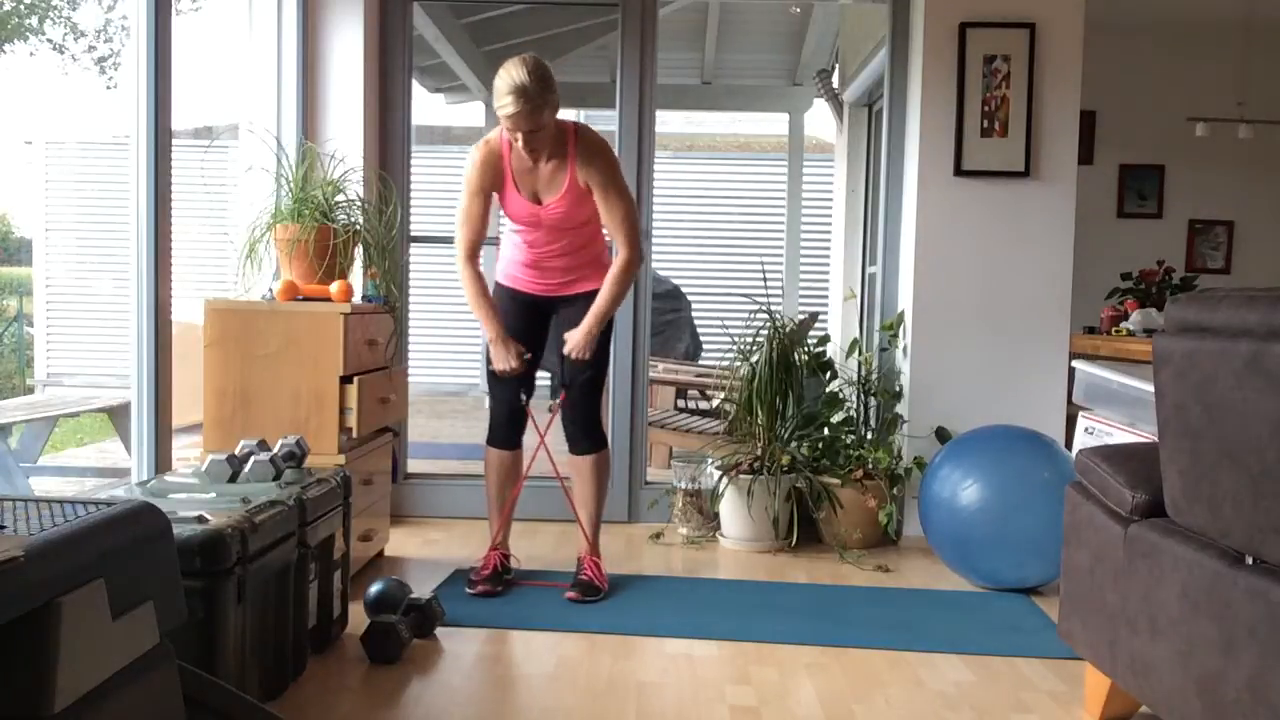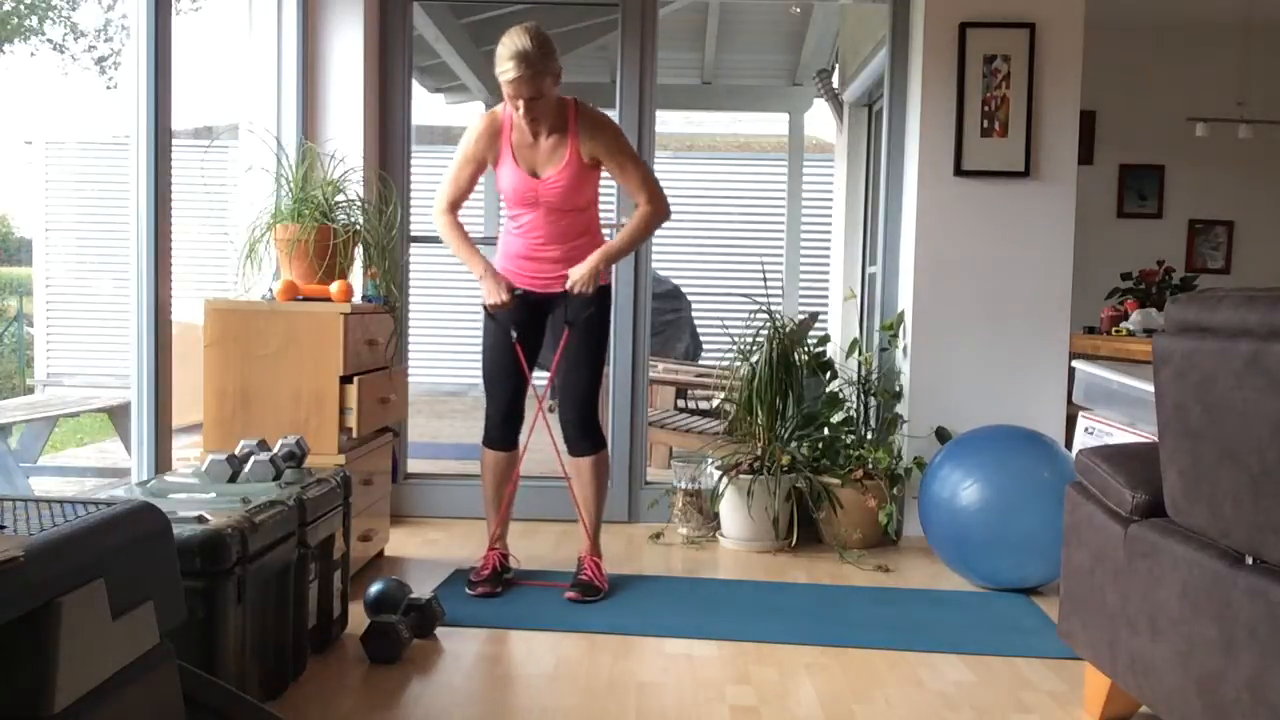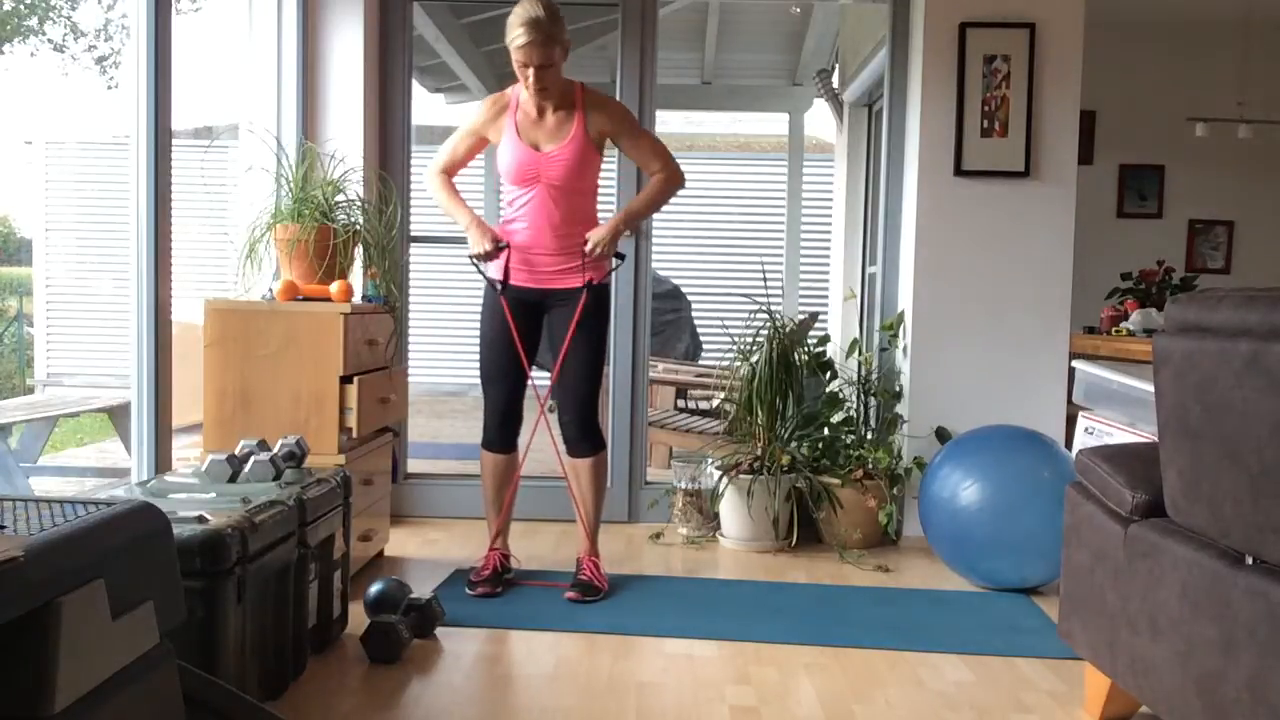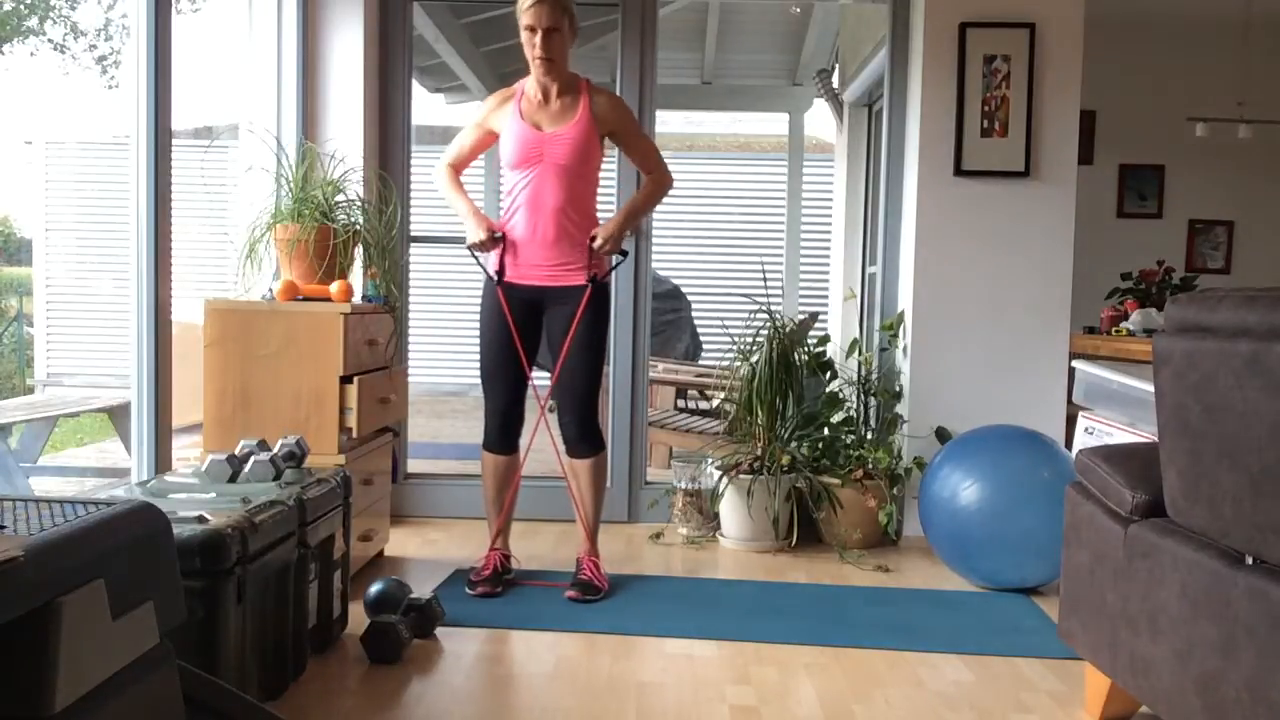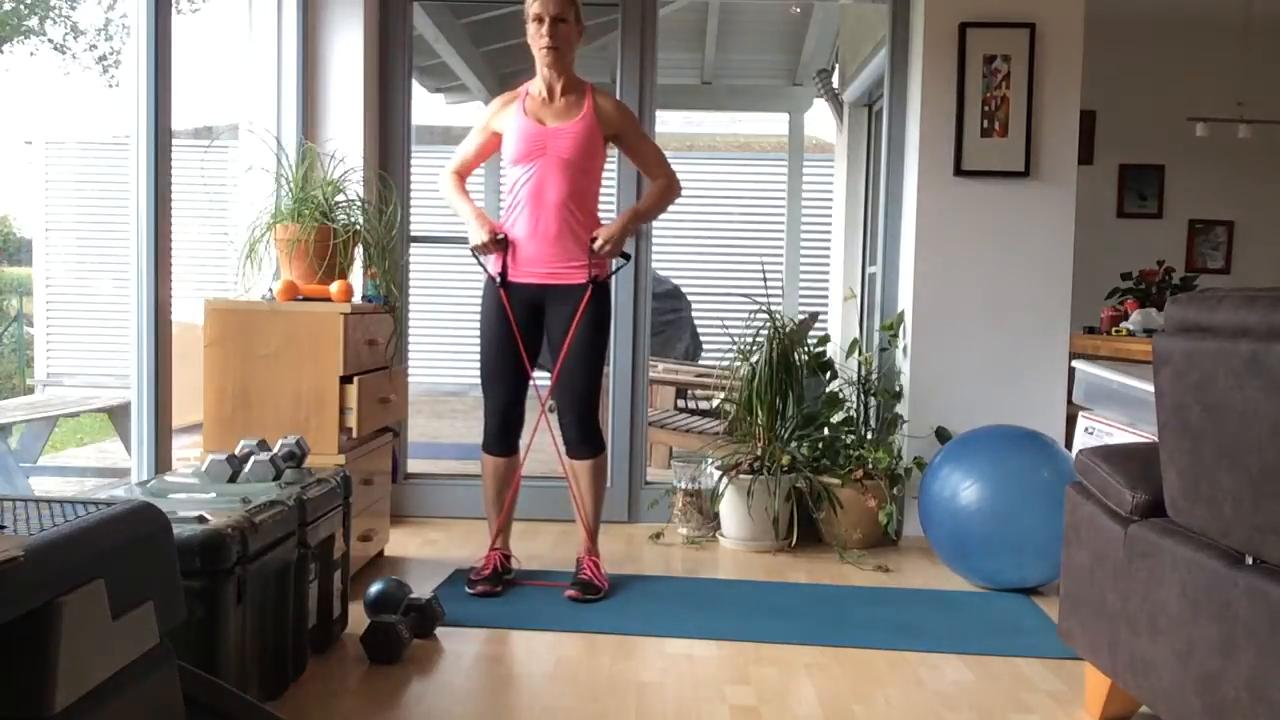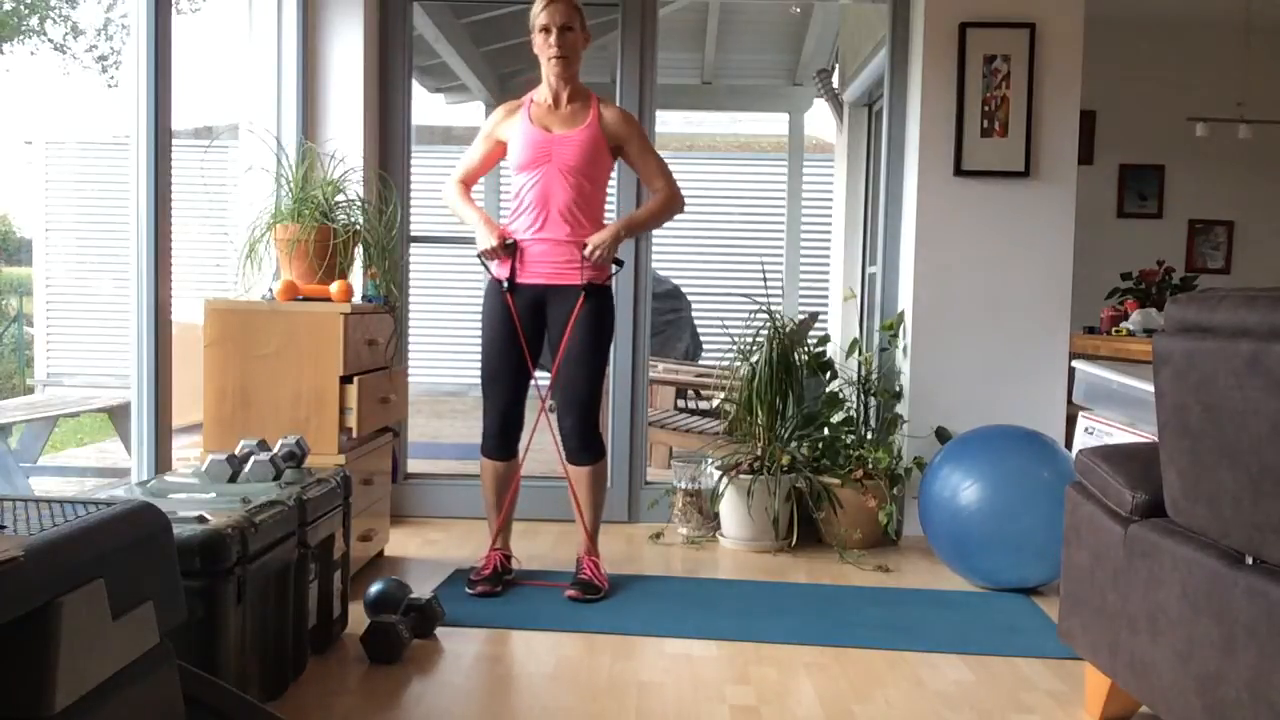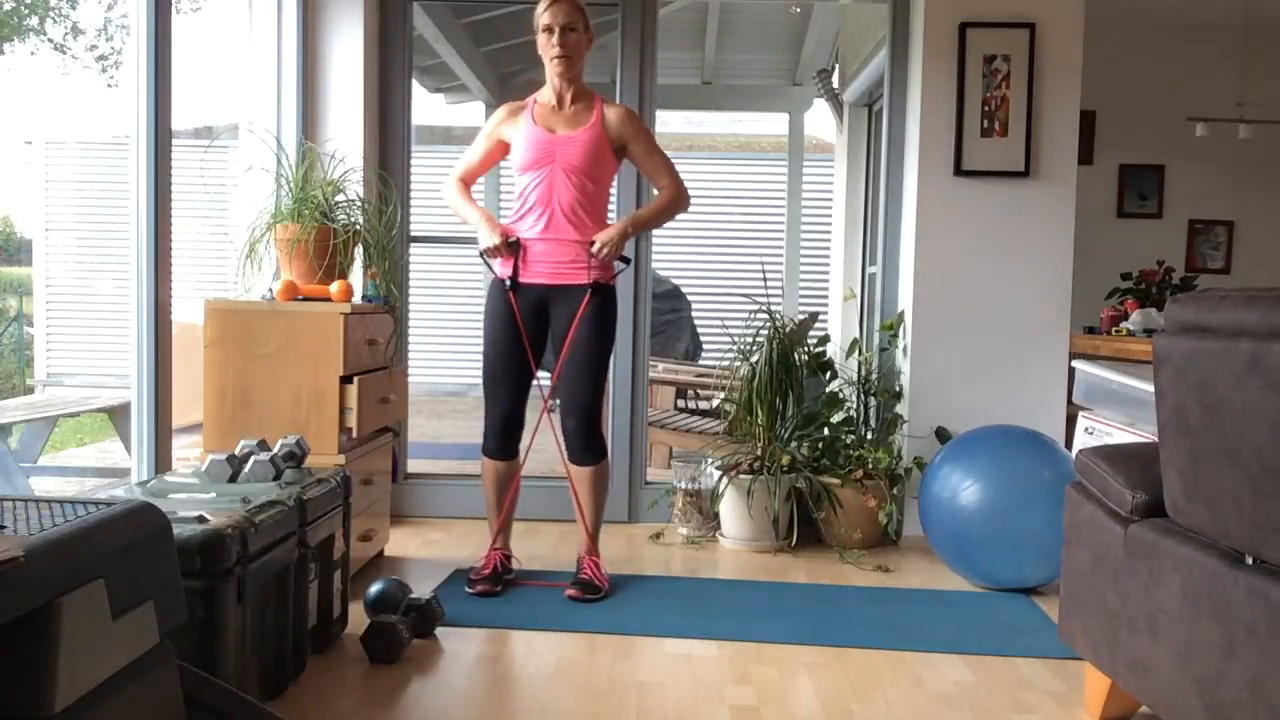
dt=0.2s
person 1, frame 1
left shoulder: (591, 153)
right shoulder: (487, 157)
left elbow: (629, 252)
right elbow: (467, 258)
left wrist: (591, 327)
right wrist: (495, 338)
left hip: (583, 292)
right hip: (517, 289)
left knee: (582, 419)
right knee: (505, 417)
left ankle: (591, 556)
right ankle: (498, 550)
person 1, frame 2
left shoulder: (592, 129)
right shoulder: (488, 131)
left elbow: (654, 206)
right elbow: (444, 211)
left wrist: (598, 262)
right wrist: (484, 274)
left hip: (580, 286)
right hip: (512, 286)
left knee: (578, 419)
right knee: (501, 416)
left ankle: (591, 555)
right ankle: (497, 551)
person 1, frame 3
left shoulder: (597, 111)
right shoulder: (494, 112)
left elbow: (668, 174)
right elbow: (438, 173)
left wrist: (617, 225)
right wrist: (474, 225)
left hip: (580, 285)
right hip: (510, 282)
left knee: (578, 420)
right knee: (499, 416)
left ankle: (589, 556)
right ankle: (497, 551)
person 1, frame 4
left shoulder: (601, 105)
right shoulder: (501, 106)
left elbow: (659, 174)
right elbow: (448, 167)
left wrist: (623, 221)
right wrist: (471, 216)
left hip: (578, 284)
right hip: (510, 281)
left knee: (579, 419)
right knee: (501, 415)
left ankle: (589, 555)
right ankle: (497, 550)
person 1, frame 5
left shoulder: (604, 110)
right shoulder: (504, 108)
left elbow: (667, 182)
right elbow: (452, 174)
left wrist: (625, 223)
right wrist: (474, 218)
left hip: (579, 282)
right hip: (511, 279)
left knee: (579, 418)
right knee: (500, 415)
left ankle: (590, 554)
right ankle: (498, 550)
person 1, frame 6
left shoulder: (610, 120)
right shoulder: (509, 117)
left elbow: (670, 196)
right elbow: (456, 183)
left wrist: (618, 230)
right wrist: (482, 225)
left hip: (581, 286)
right hip: (513, 282)
left knee: (578, 422)
right knee: (500, 418)
left ankle: (589, 556)
right ankle: (498, 551)
person 1, frame 7
left shoulder: (614, 119)
right shoulder: (512, 117)
left elbow: (675, 193)
right elbow: (455, 182)
left wrist: (625, 227)
right wrist: (484, 223)
left hip: (585, 286)
right hip: (516, 281)
left knee: (580, 422)
right knee: (501, 418)
left ankle: (590, 555)
right ankle: (498, 552)
